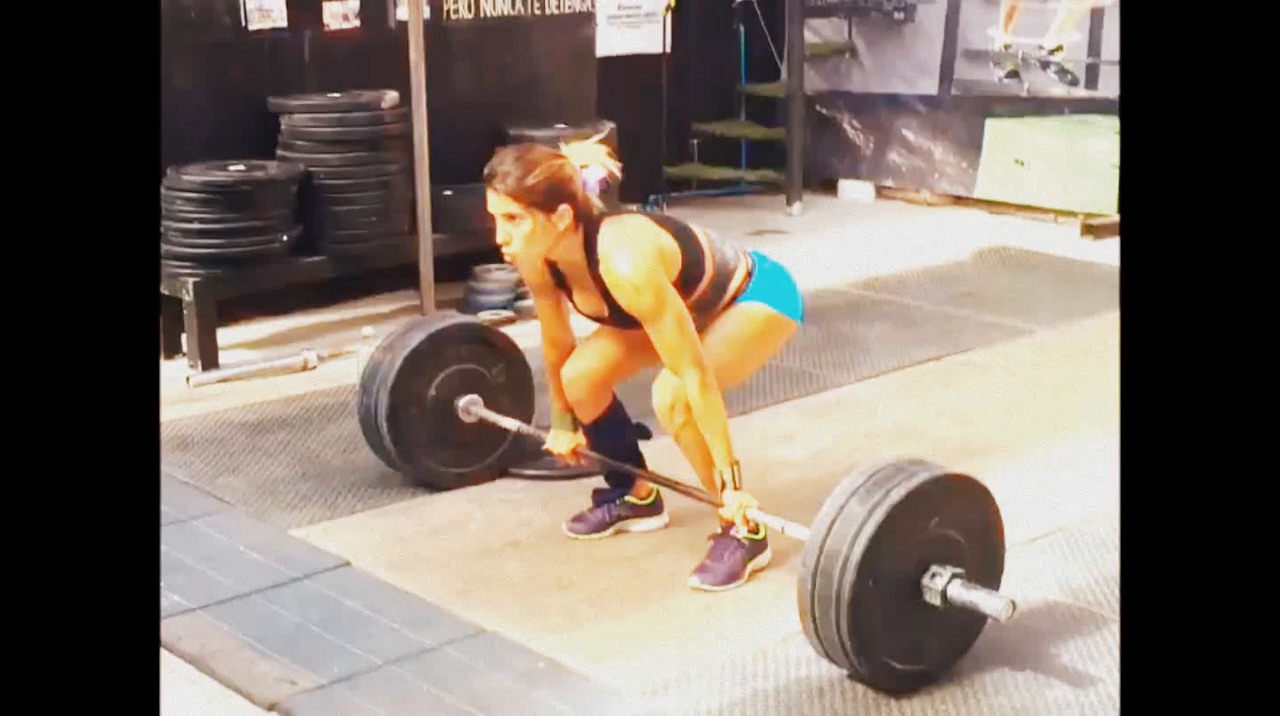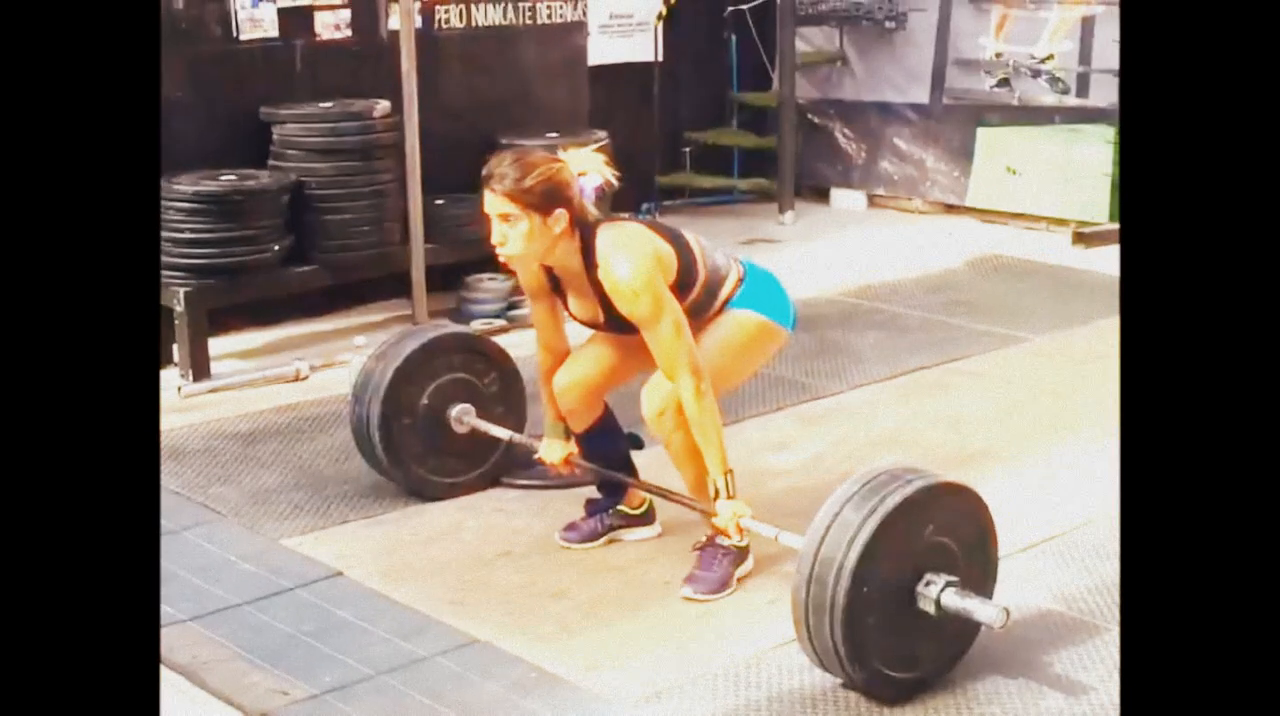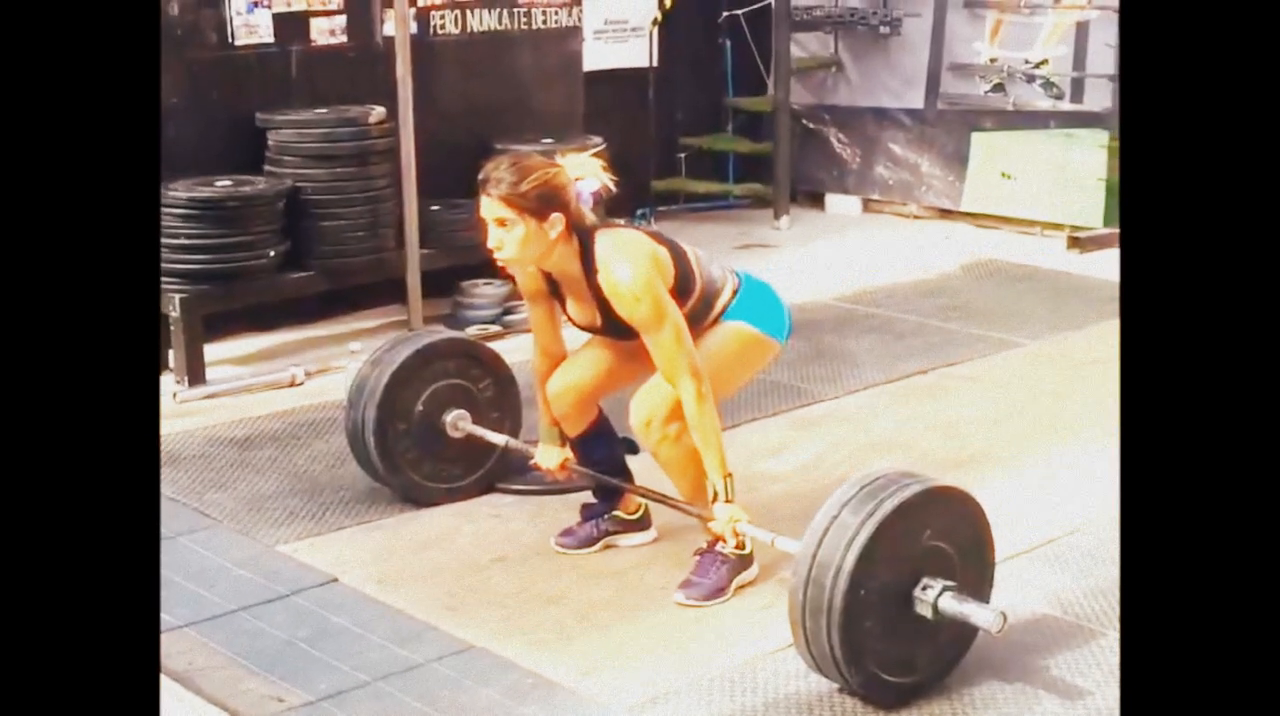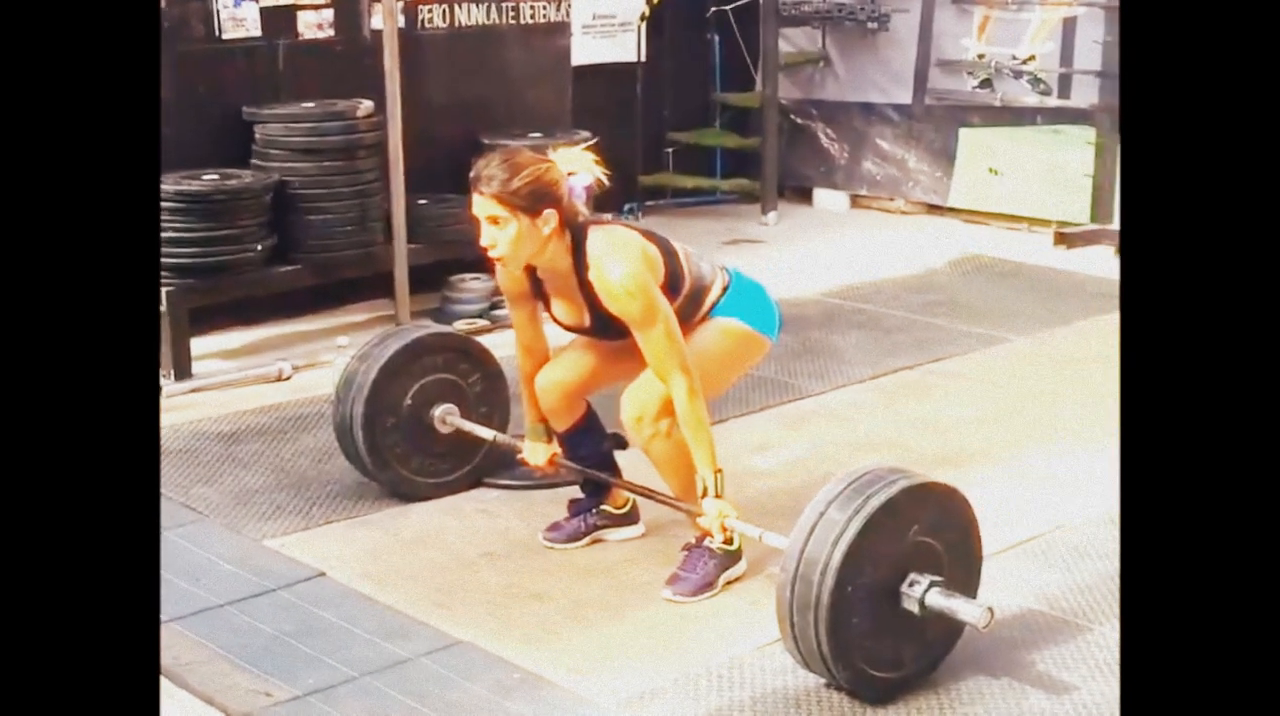
dt=0.4s
person 1, frame 1
left shoulder: (625, 262)
right shoulder: (535, 255)
left elbow: (694, 376)
right elbow: (557, 344)
left wrist: (731, 483)
right wrist: (563, 422)
left hip: (757, 296)
right hip: (691, 299)
left knee: (672, 397)
right knee: (581, 376)
left ankle: (743, 531)
right ankle: (635, 496)
person 1, frame 2
left shoulder: (622, 267)
right shoulder: (533, 260)
left elbow: (690, 381)
right elbow: (550, 349)
left wrist: (723, 490)
right wrist: (555, 431)
left hip: (748, 304)
right hip: (684, 307)
left knee: (662, 402)
right knee: (572, 385)
left ankle: (727, 540)
right ankle: (628, 505)
person 1, frame 3
left shoulder: (621, 271)
right shoulder: (531, 264)
left elbow: (691, 385)
right elbow: (547, 354)
left wrist: (722, 493)
right wrist: (550, 436)
left hip: (744, 314)
right hip: (679, 315)
left knee: (651, 413)
right knee: (565, 390)
left ankle: (730, 545)
right ankle: (623, 510)
person 1, frame 4
left shoulder: (613, 269)
right shoulder: (516, 266)
left elbow: (681, 382)
right elbow: (531, 353)
left wrist: (711, 490)
right wrist: (536, 432)
left hip: (733, 311)
right hip: (668, 314)
left knee: (643, 409)
right knee: (554, 386)
left ankle: (717, 542)
right ankle: (612, 506)
